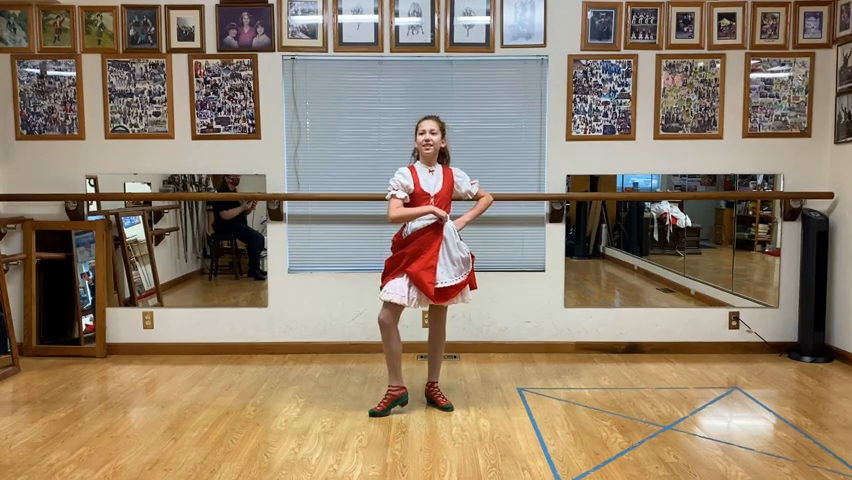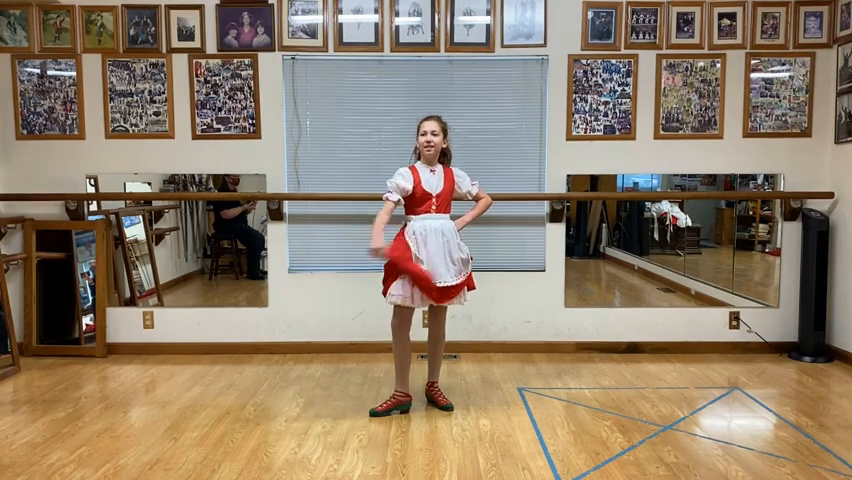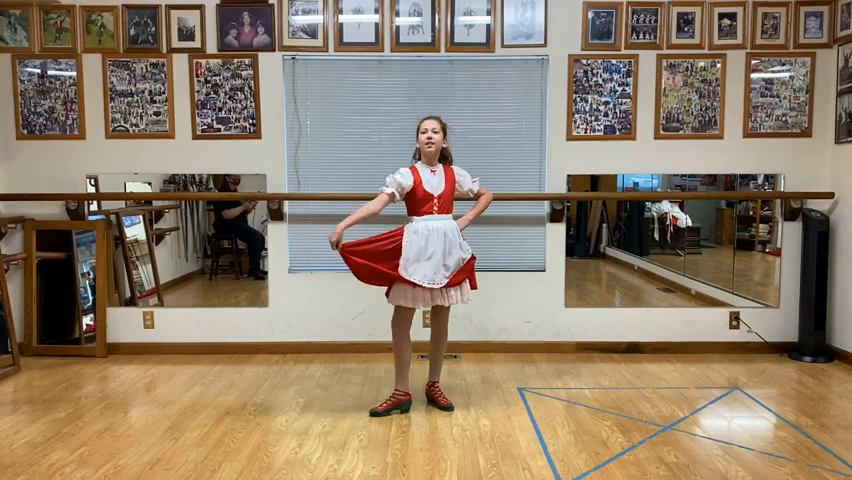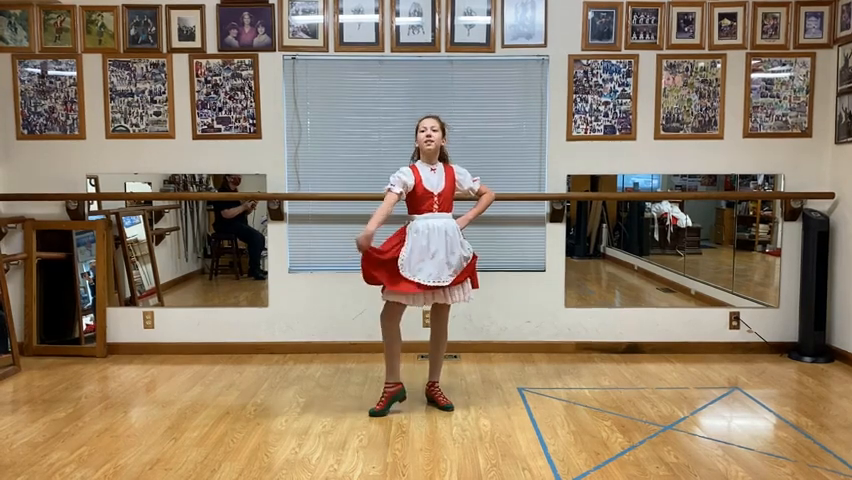
dt=0.3s
person 1, frame 1
left shoulder: (453, 175)
right shoulder: (404, 175)
left elbow: (486, 198)
right elbow: (393, 214)
left wrist: (462, 221)
right wrist: (430, 209)
left hip: (444, 249)
right hip: (412, 249)
left knee: (438, 320)
right knee: (387, 317)
left ankle: (432, 386)
right ankle: (396, 388)
person 1, frame 2
left shoulder: (454, 174)
right shoulder: (406, 175)
left elbow: (484, 199)
right elbow: (385, 211)
left wrist: (461, 221)
right wrist: (377, 238)
left hip: (445, 248)
right hip: (413, 248)
left knee: (438, 321)
right knee: (400, 323)
left ankle: (433, 387)
right ankle: (401, 393)
person 1, frame 3
left shoulder: (455, 174)
right shoulder: (406, 175)
left elbow: (486, 195)
right elbow: (377, 204)
left wrist: (465, 221)
right wrist: (342, 226)
left hip: (447, 248)
right hip: (416, 249)
left knee: (440, 320)
right knee: (400, 322)
left ankle: (433, 386)
right ankle: (401, 393)
person 1, frame 4
left shoulder: (455, 174)
right shoulder: (407, 174)
left elbow: (488, 195)
right elbow: (388, 204)
left wrist: (464, 220)
right wrist: (369, 228)
left hip: (443, 252)
right hip: (412, 250)
left knee: (440, 320)
right knee: (389, 314)
left ankle: (433, 386)
right ankle: (392, 385)
